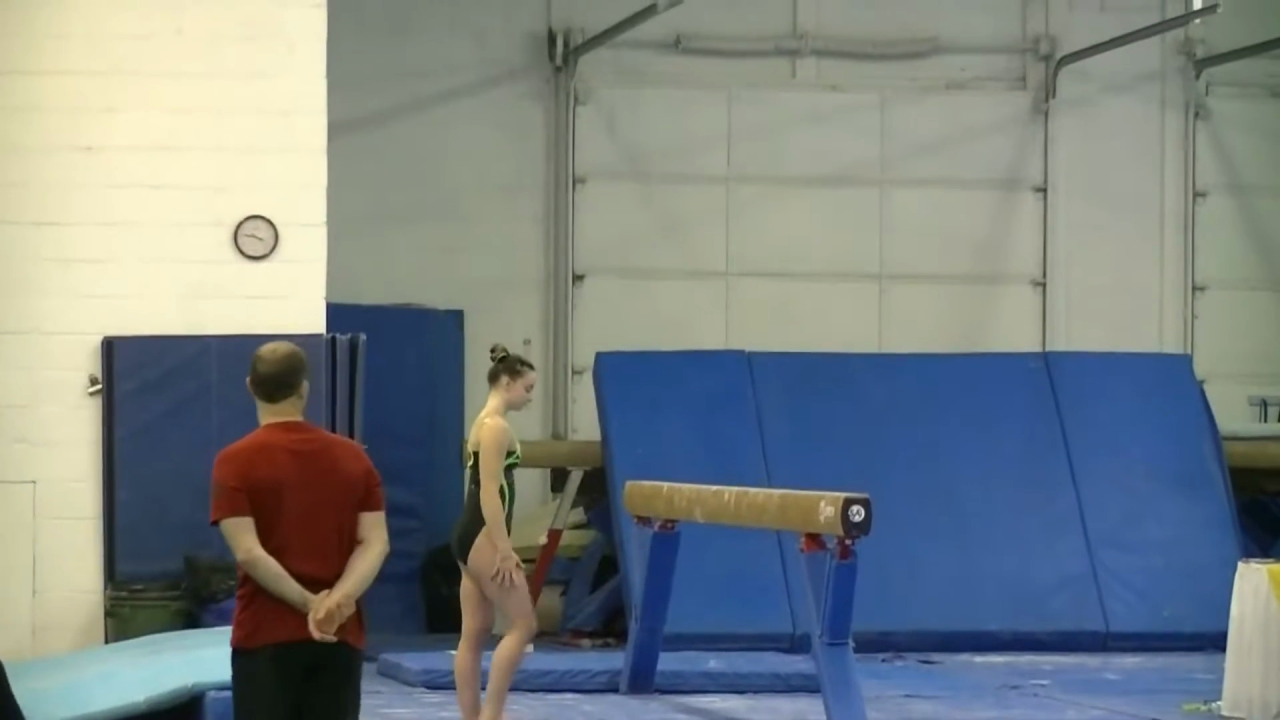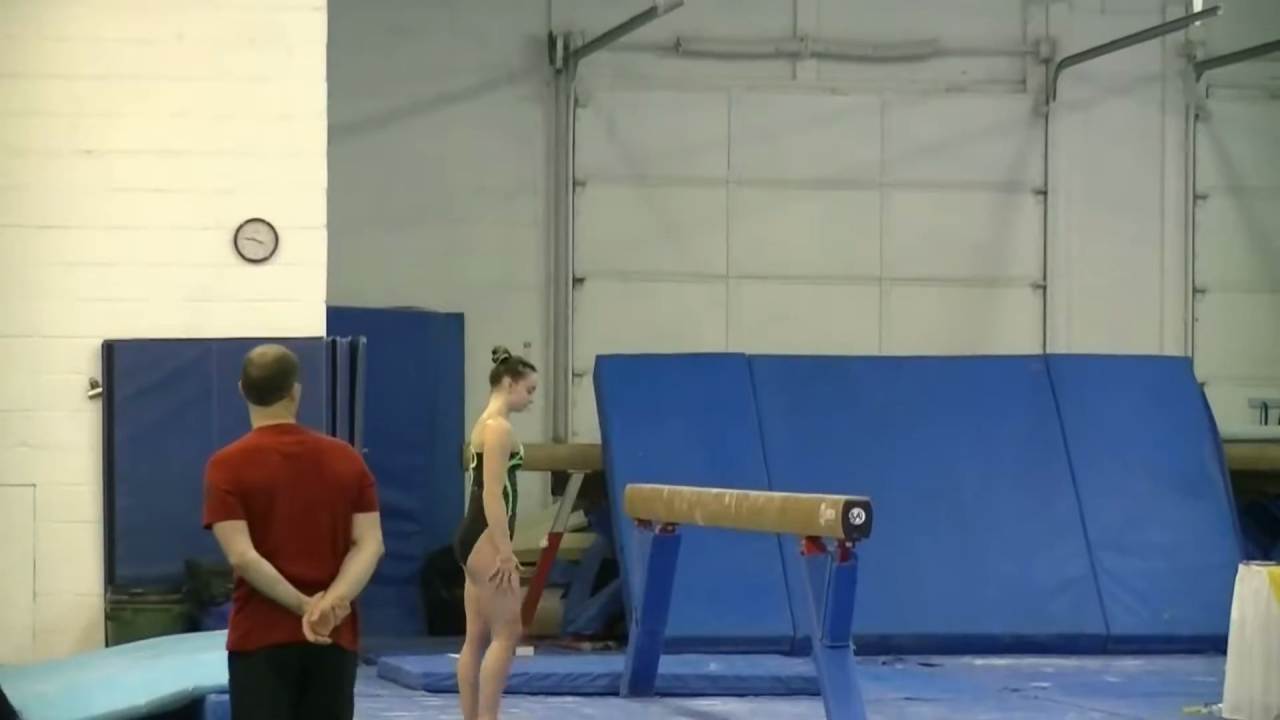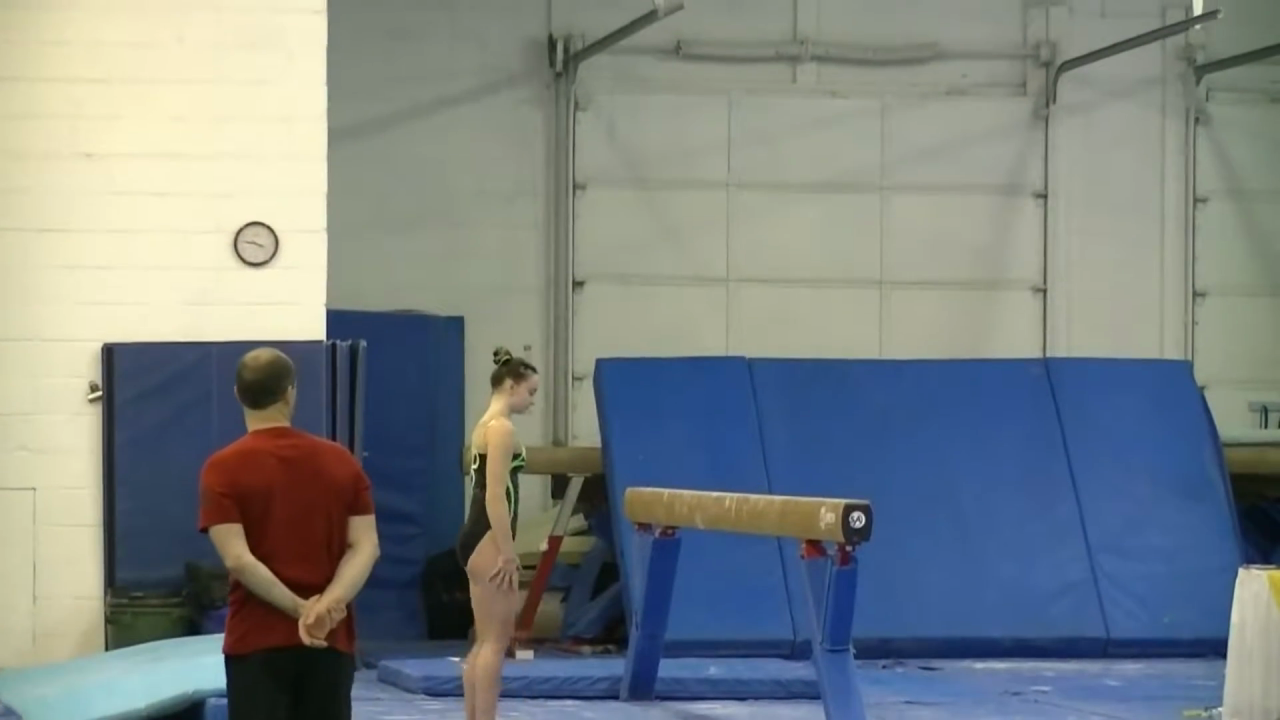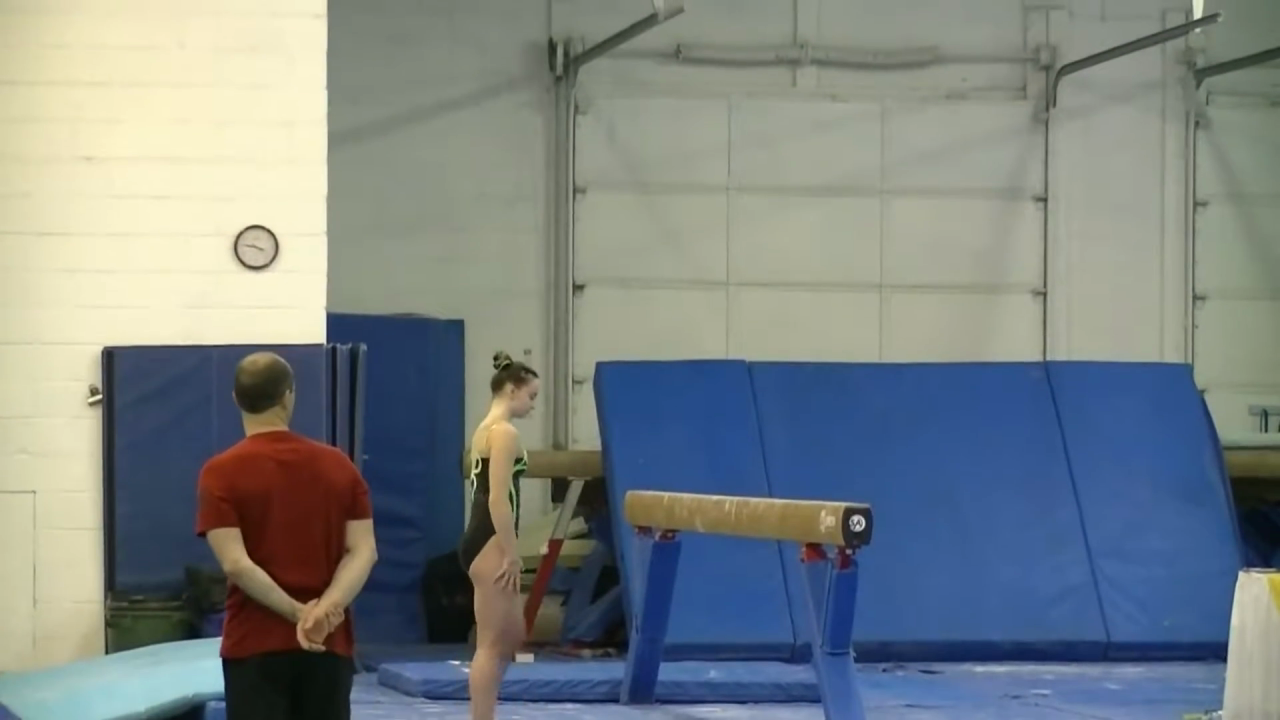
dt=0.1s
person 1, frame 1
left shoulder: (235, 461)
right shoulder: (353, 457)
left elbow: (248, 553)
right elbow: (375, 543)
left wrist: (309, 603)
right wrist: (340, 599)
left hip: (266, 638)
right hip: (340, 636)
person 1, frame 2
left shoulder: (227, 465)
right shoulder: (346, 458)
left elbow: (242, 556)
right elbow: (370, 543)
left wrist: (304, 606)
right wrist: (334, 601)
left hip: (261, 640)
right hip: (335, 638)
person 1, frame 3
left shoulder: (223, 469)
right shoulder: (341, 461)
left elbow: (237, 560)
right elbow: (365, 546)
left wrist: (300, 609)
right wrist: (330, 603)
left hip: (258, 643)
right hip: (332, 641)
person 1, frame 4
left shoulder: (221, 473)
right shoulder: (339, 465)
left elbow: (235, 564)
right elbow: (363, 551)
left wrist: (298, 613)
right wrist: (328, 607)
left hip: (256, 647)
right hip: (330, 644)
person 2, frame 1
left shoulder: (486, 423)
right shoulder: (496, 426)
right elbow: (489, 493)
right wrist: (505, 550)
left hip: (472, 535)
right hip: (483, 536)
left knee: (475, 634)
right knee: (523, 624)
person 2, frame 2
left shoulder: (486, 424)
right shoulder: (499, 427)
right elbow: (492, 494)
right wrist: (505, 551)
left hip: (476, 537)
right hip: (485, 539)
left knee: (478, 636)
right knee: (507, 632)
person 2, frame 3
left shoulder: (486, 425)
right shoulder: (502, 428)
right elbow: (495, 495)
right wrist: (508, 551)
left hip: (479, 537)
right hip: (487, 540)
left knee: (487, 639)
right knee: (495, 639)
person 2, frame 4
left shoulder: (485, 429)
right shoulder: (505, 432)
right elbow: (499, 499)
right wrist: (511, 555)
left hip: (480, 541)
right hip: (490, 544)
left knee: (511, 637)
right knee: (493, 644)
